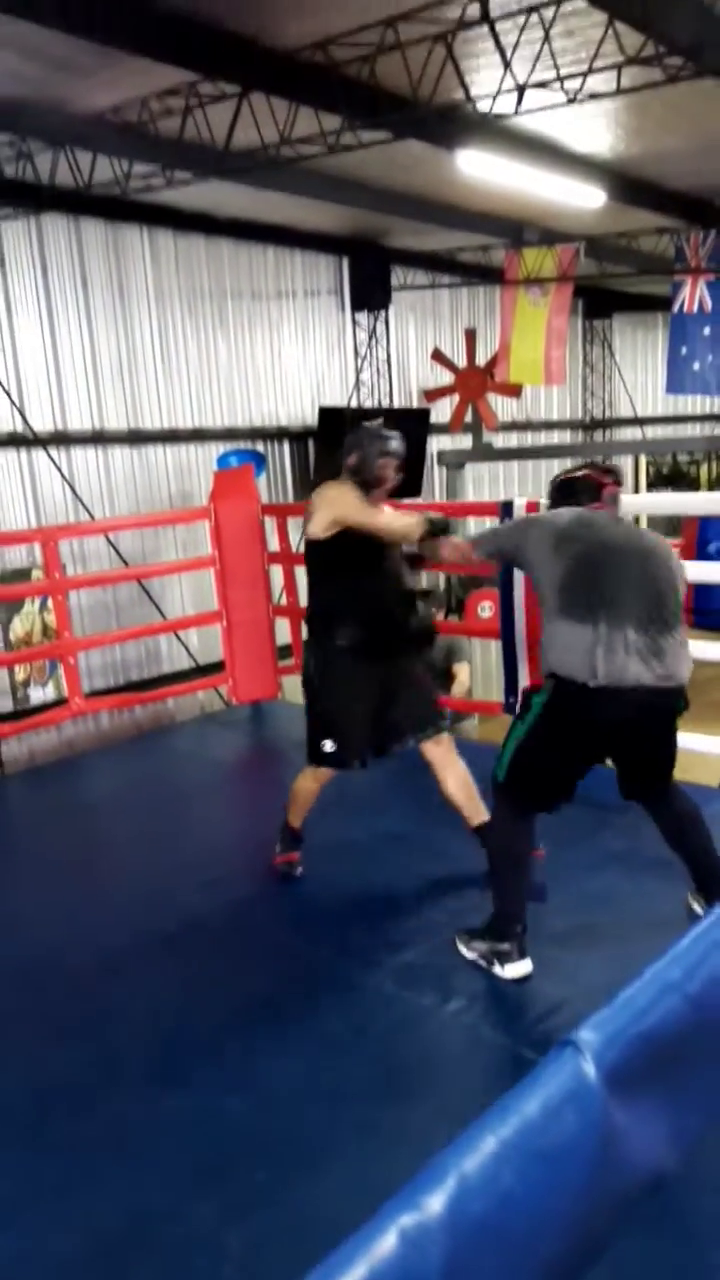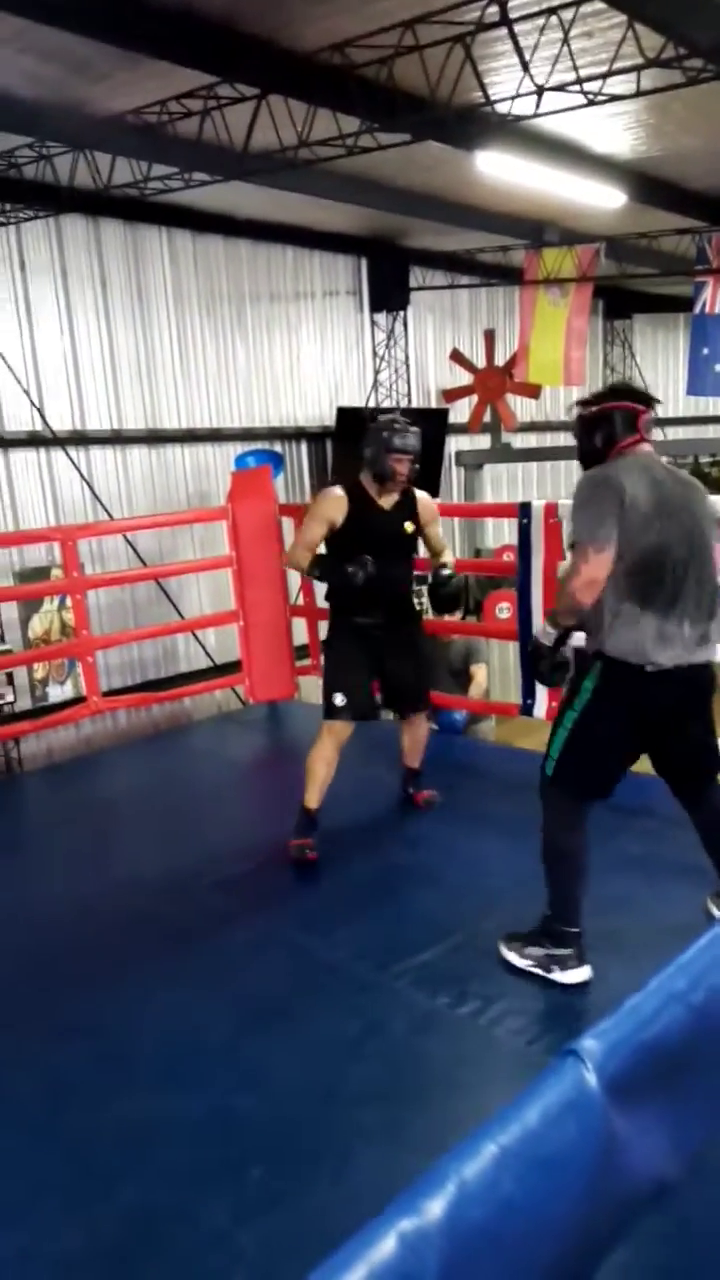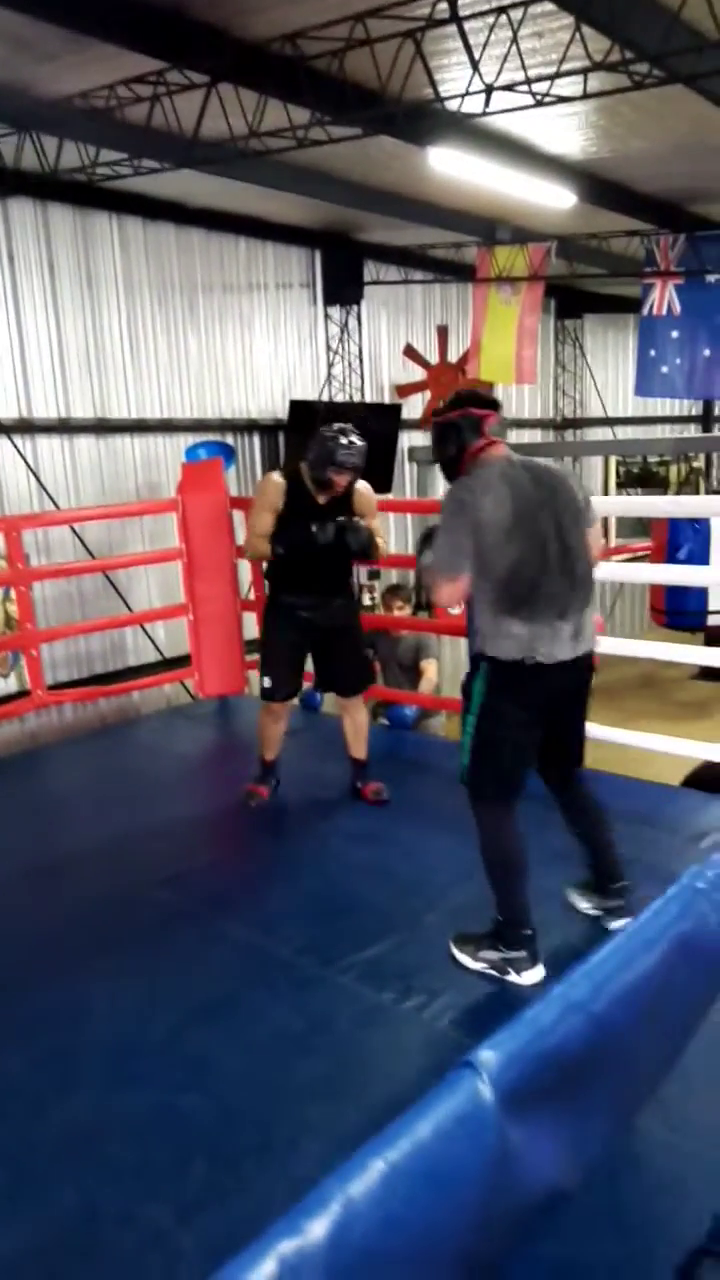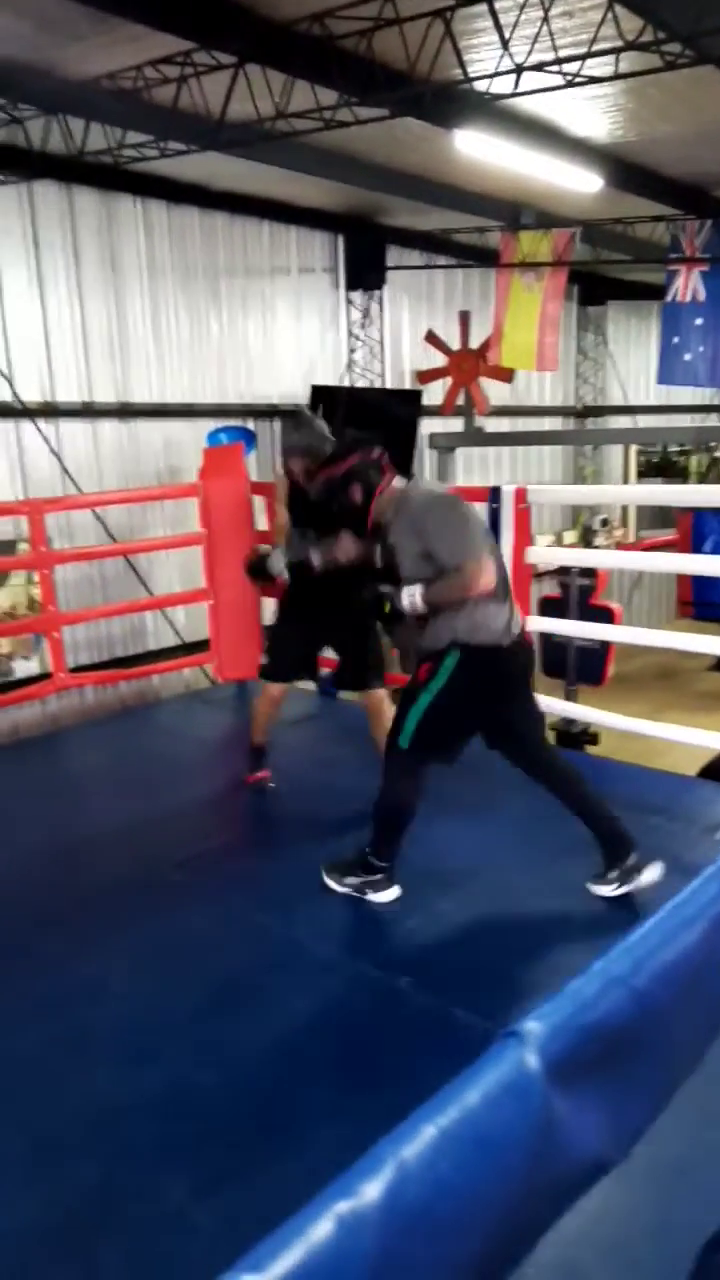
dt=0.4s
person 1, frame 1
left shoulder: (542, 527)
right shoulder: (659, 548)
right elbow: (675, 622)
left hip: (583, 690)
right hip: (662, 692)
left knee: (513, 801)
right knee: (660, 792)
left ankle: (506, 940)
person 1, frame 2
left shoulder: (604, 482)
left elbow: (590, 572)
left wrist: (552, 630)
left hip: (625, 669)
left knee: (564, 795)
left ankle: (562, 942)
person 1, frame 3
left shoulder: (466, 495)
right shoulder: (558, 479)
left elbow: (445, 592)
right elbow: (592, 550)
left wrist: (434, 557)
left hip: (511, 668)
right hip: (573, 658)
left knee: (492, 799)
right knee: (565, 774)
left ankle: (515, 944)
right ankle: (612, 890)
person 1, frame 4
left shoulder: (427, 509)
right shoulder: (404, 508)
left elbow: (481, 578)
left wrist: (412, 598)
left hip: (473, 653)
right hip: (504, 647)
left knee: (405, 753)
right knee: (534, 753)
left ankle: (376, 870)
right ankle: (624, 860)
person 2, frame 1
left shoulder: (382, 514)
right shoulder: (334, 498)
right elbow: (400, 528)
left wrist: (411, 609)
right wrist: (437, 528)
left hip: (388, 648)
right hip: (339, 654)
left knee: (438, 745)
right knee: (326, 767)
right ankle: (290, 838)
person 2, frame 2
left shoulder: (420, 503)
right shoulder: (337, 501)
left elbow: (440, 551)
right elbow: (296, 555)
left wrist: (444, 573)
right wrist: (332, 571)
left hip: (401, 624)
right hip: (351, 630)
left knee: (417, 713)
right knee: (336, 729)
left ankle: (411, 782)
right ankle: (306, 825)
person 2, frame 3
left shoulder: (361, 493)
right shoulder: (277, 487)
left elbow: (377, 549)
right elbow: (254, 546)
left wrist: (364, 542)
right wrist: (297, 542)
left hip: (338, 607)
right hip: (287, 608)
left knee: (352, 696)
right knee: (276, 703)
left ankle: (360, 776)
right ankle: (267, 773)
person 2, frame 4
right shoulder: (287, 483)
right elbow: (282, 537)
left wrist: (308, 556)
right wrist: (284, 559)
left hip: (353, 602)
right hip: (303, 599)
left knee: (374, 693)
right knee: (273, 688)
right ankle: (257, 757)
